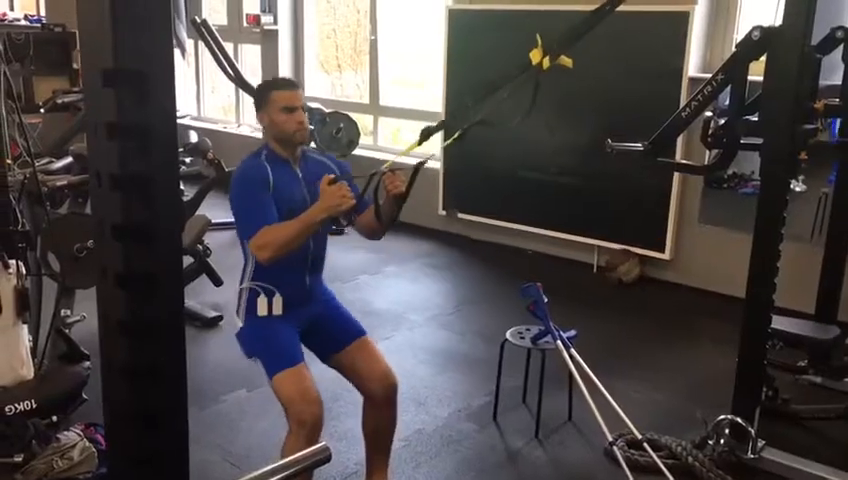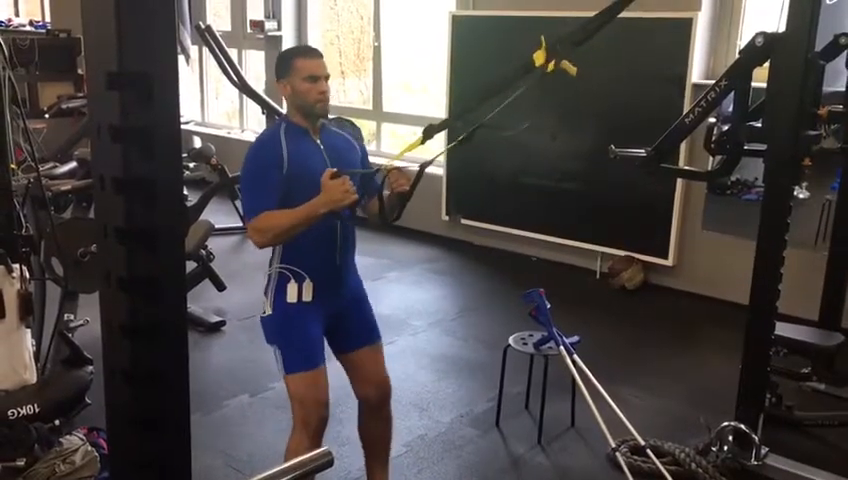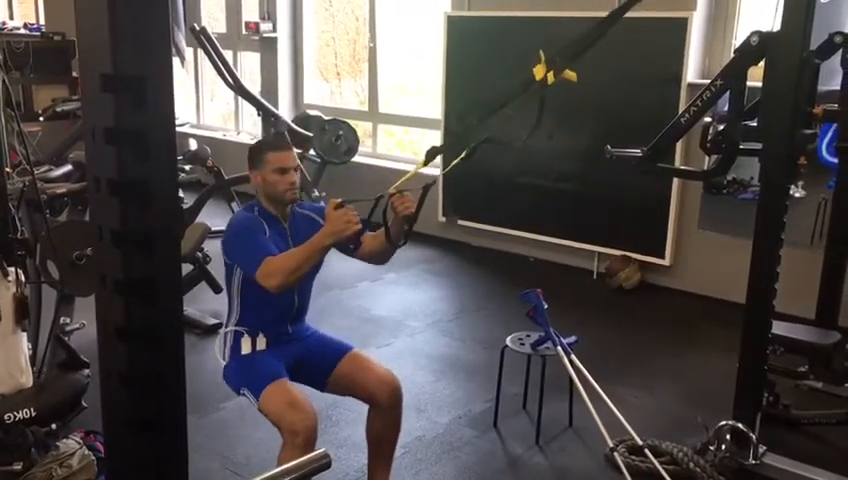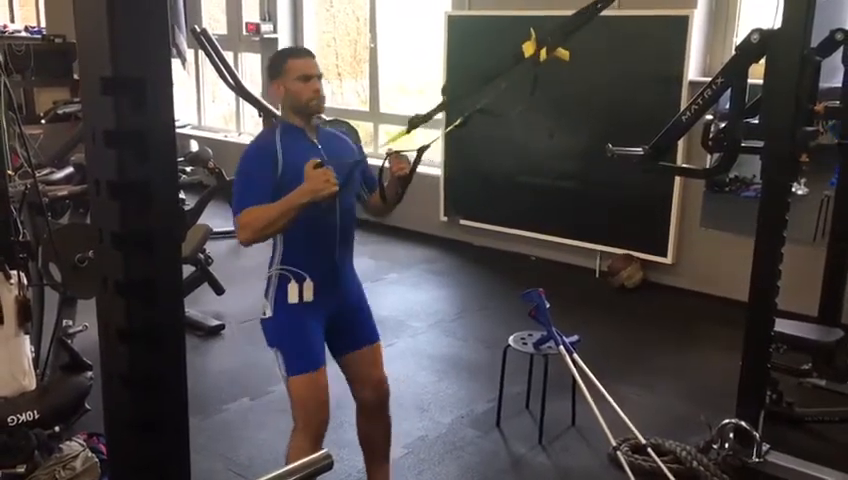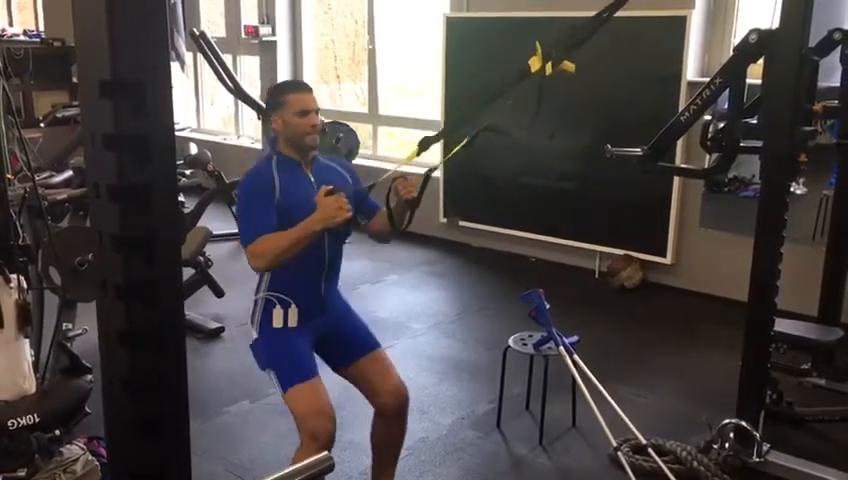
dt=1s
person 1, frame 1
left shoulder: (327, 166)
right shoulder: (252, 175)
left elbow: (371, 229)
right elbow: (263, 248)
left wrist: (391, 200)
right wrist: (321, 210)
left hip: (316, 297)
right hip: (268, 307)
left knee: (381, 386)
right knee: (307, 415)
person 1, frame 2
left shoulder: (347, 142)
right shoulder: (268, 149)
left elbow: (375, 211)
right elbow: (260, 232)
left wrist: (396, 194)
right wrist: (322, 204)
left hip: (345, 285)
right hip: (294, 294)
left knee: (377, 392)
right knee: (312, 416)
person 1, frame 3
left shoulder: (312, 215)
right shoulder: (244, 226)
left elbow: (375, 252)
right elbow: (274, 277)
left wrist: (399, 222)
right wrist: (329, 235)
left hip: (300, 336)
right hip: (251, 347)
left knee: (387, 390)
right knee: (301, 425)
person 1, frame 4
left shoulder: (343, 142)
right shoulder: (265, 151)
left elbow: (378, 207)
right elbow: (246, 230)
left wrist: (396, 180)
right wrist: (303, 193)
left hip: (345, 286)
right hip: (295, 293)
left knee: (375, 394)
right knee: (312, 419)
person 1, frame 5
left shoulder: (338, 170)
right shoulder: (260, 180)
left elbow: (380, 230)
right elbow: (259, 257)
left wrist: (402, 205)
right wrist: (317, 221)
left hip: (331, 307)
right hip: (282, 318)
left knee: (394, 398)
right knee: (320, 431)
